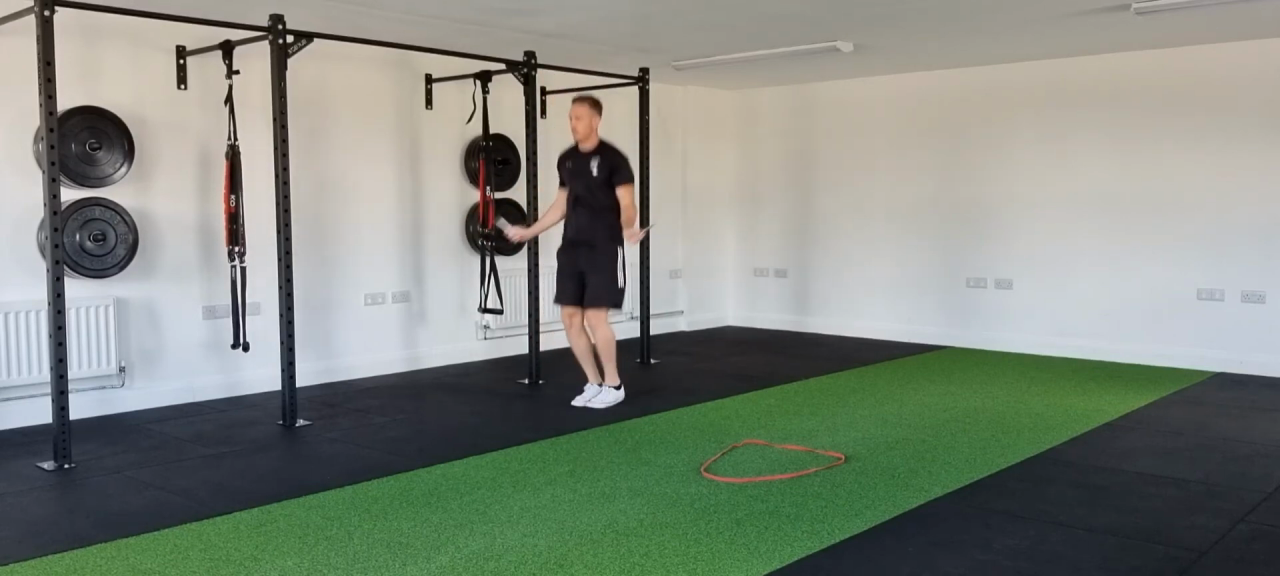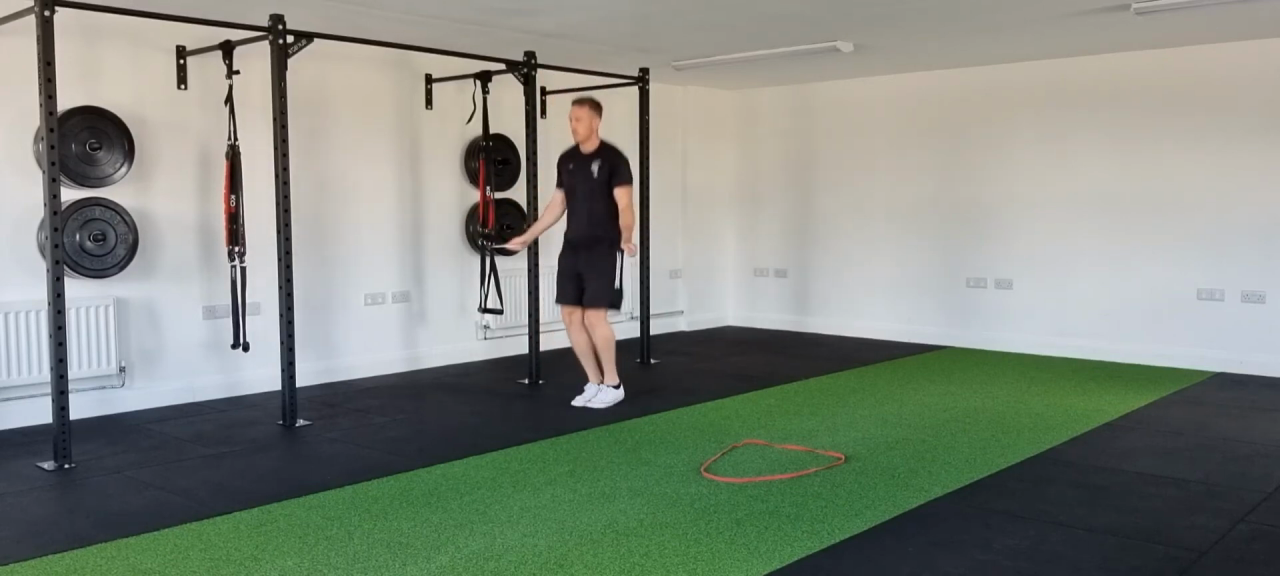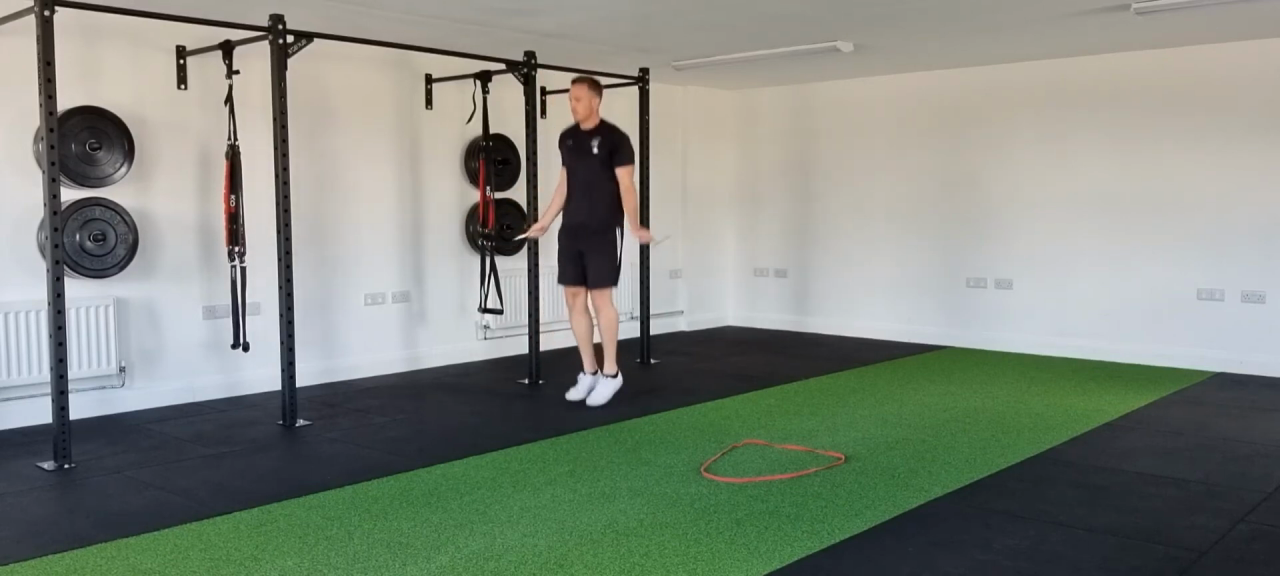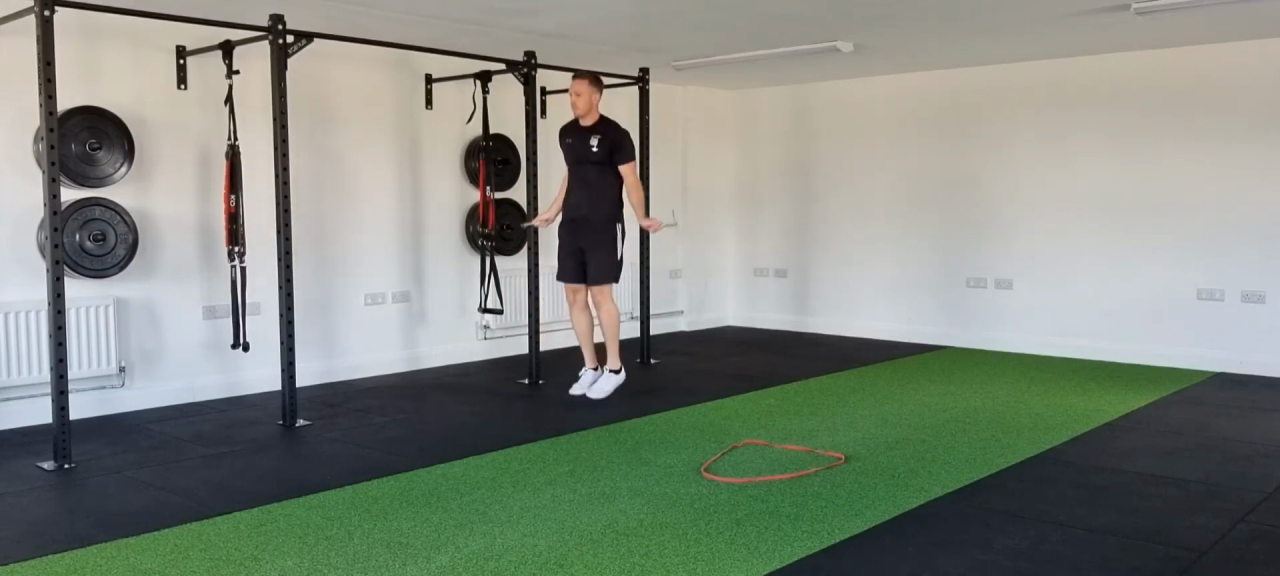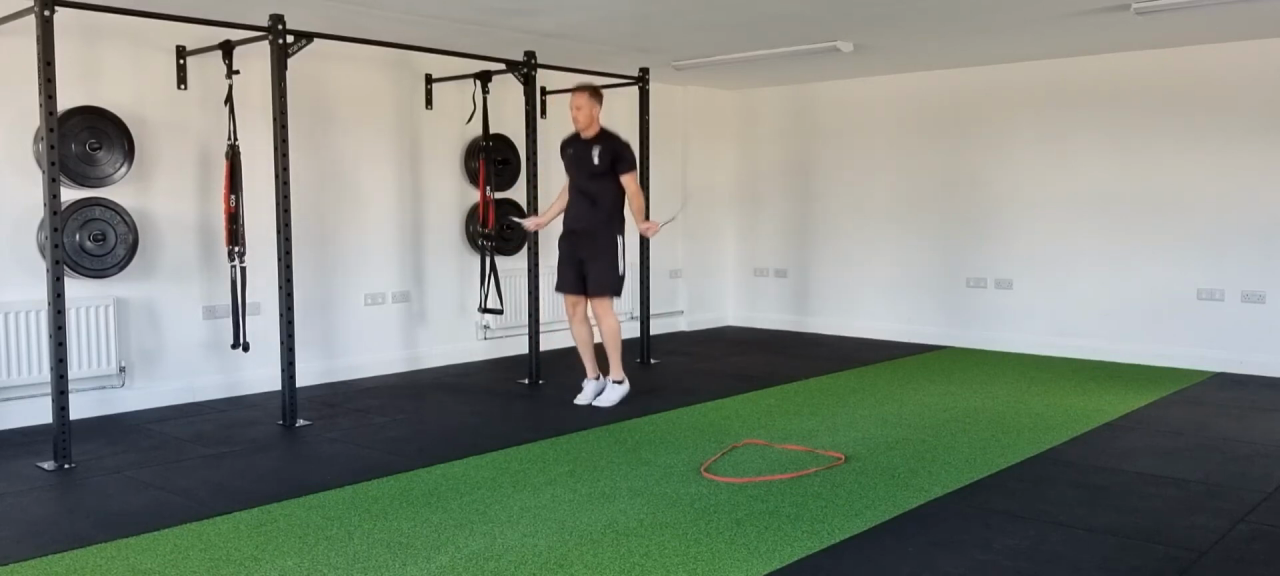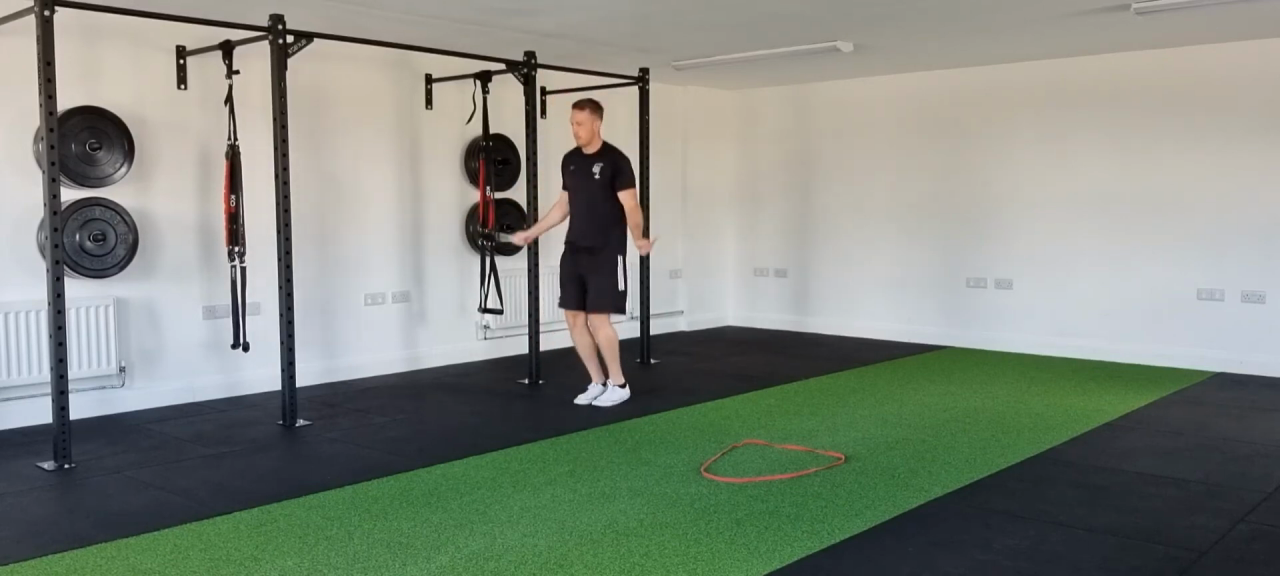
dt=0.1s
person 1, frame 1
left shoulder: (613, 159)
right shoulder: (566, 159)
left elbow: (627, 204)
left wrist: (629, 230)
right wrist: (531, 231)
left hip: (604, 251)
right hip: (572, 249)
left knee: (596, 319)
right knee: (570, 318)
left ankle: (613, 385)
right ankle: (595, 383)
person 1, frame 2
left shoulder: (614, 160)
right shoulder: (566, 160)
left elbow: (625, 206)
right elbow: (557, 205)
left wrist: (626, 239)
right wrist: (528, 236)
left hip: (603, 250)
right hip: (572, 250)
left knee: (594, 318)
right knee: (571, 318)
left ankle: (612, 384)
right ankle: (595, 379)
person 1, frame 3
left shoulder: (616, 138)
right shoulder: (567, 138)
left elbow: (626, 185)
left wrist: (635, 225)
right wrist: (544, 221)
left hip: (605, 231)
right hip: (572, 229)
left knee: (600, 298)
right knee: (574, 298)
left ankle: (610, 373)
right ankle: (589, 372)
person 1, frame 4
left shoulder: (614, 134)
right shoulder: (567, 133)
left elbow: (631, 179)
left wrist: (642, 218)
right wrist: (552, 213)
left hip: (605, 226)
right hip: (572, 224)
left knee: (601, 294)
right knee: (574, 295)
left ankle: (614, 367)
right ankle: (591, 367)
person 1, frame 5
left shoulder: (615, 146)
right shoulder: (568, 146)
left elbow: (632, 188)
left wrist: (641, 223)
right wrist: (544, 219)
left hip: (605, 238)
right hip: (572, 237)
left knee: (601, 307)
right knee: (574, 307)
left ankle: (617, 378)
right ankle: (593, 378)
person 1, frame 6
left shoulder: (616, 161)
right shoulder: (569, 160)
left elbow: (630, 207)
left wrist: (639, 240)
right wrist: (534, 231)
left hip: (606, 253)
right hip: (574, 251)
left knee: (599, 320)
right knee: (574, 319)
left ankle: (618, 384)
right ankle: (598, 381)
